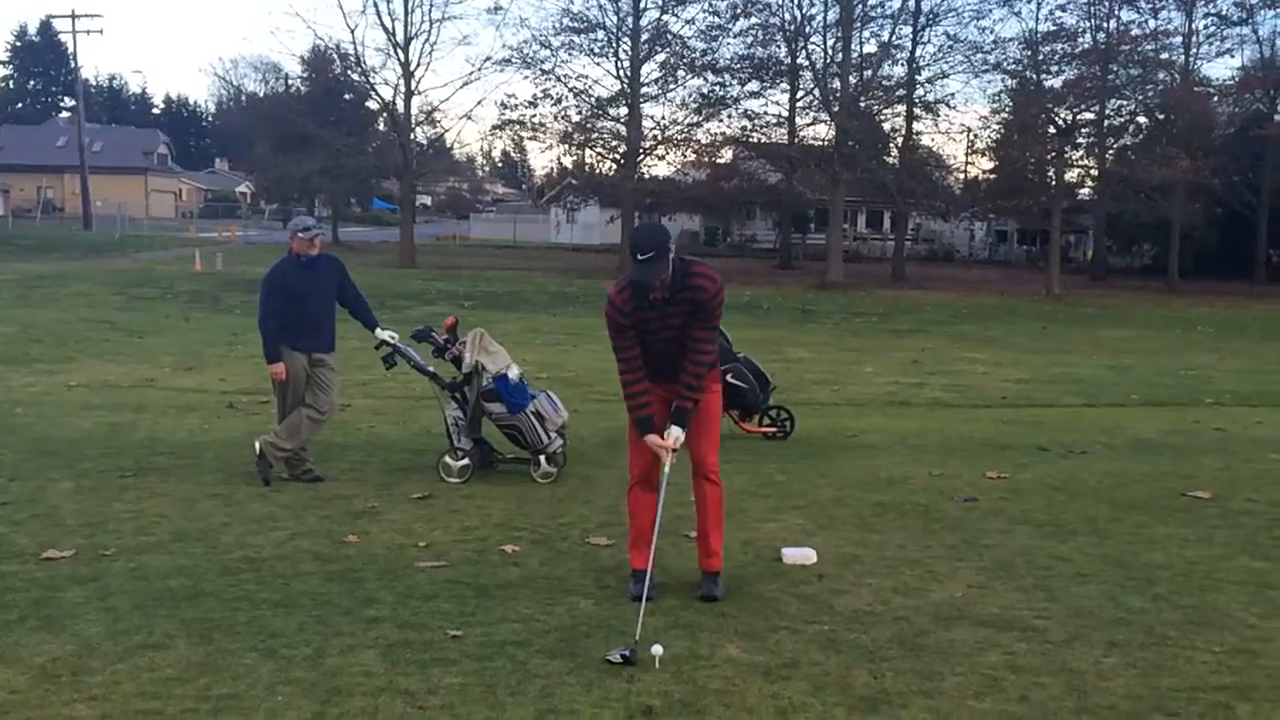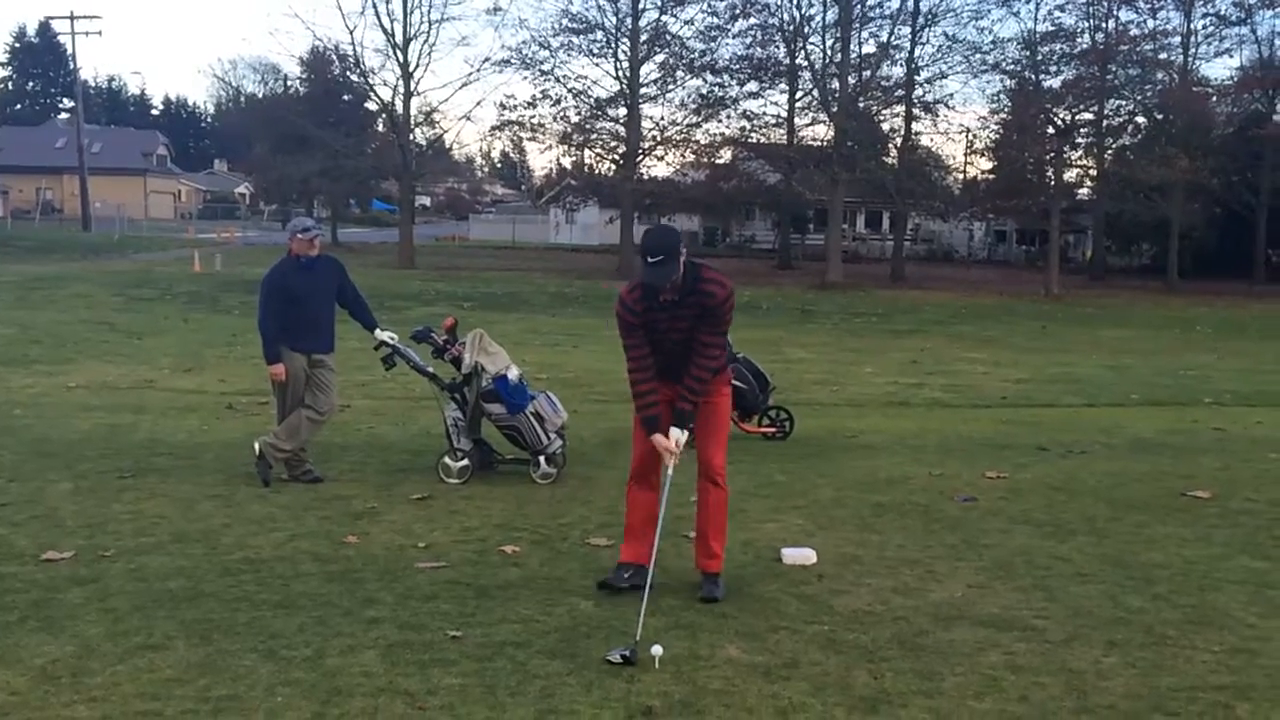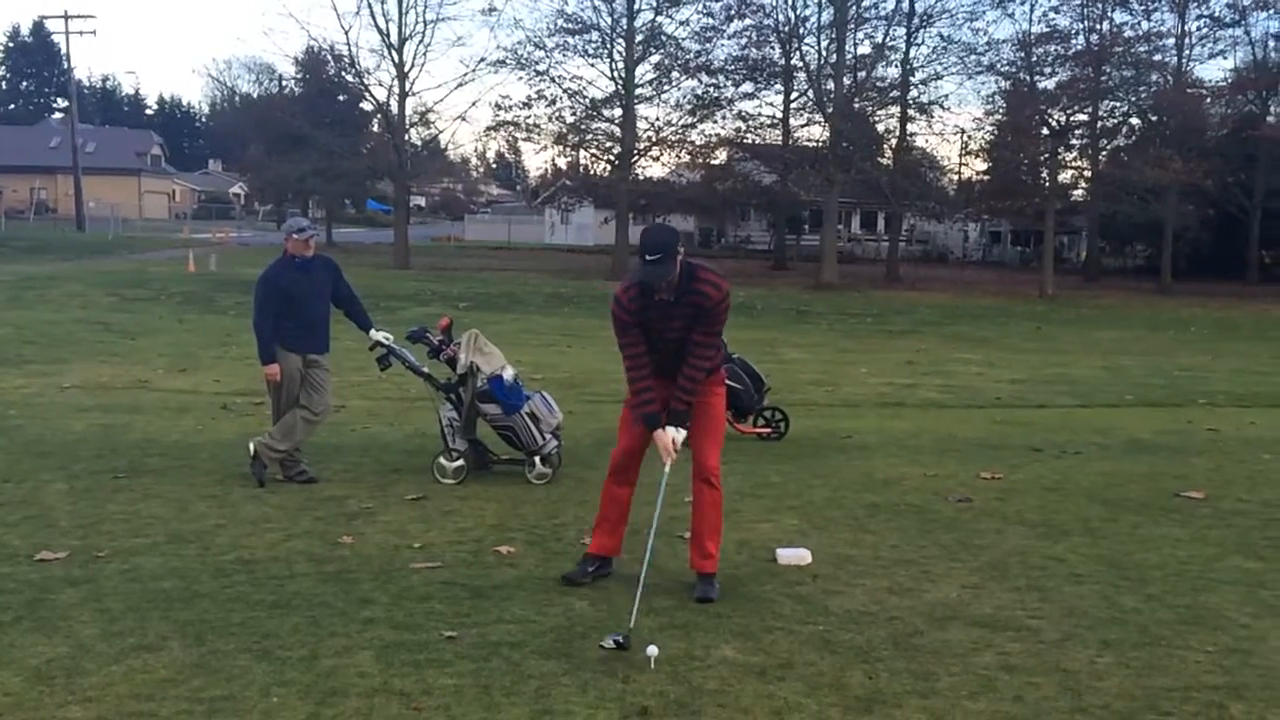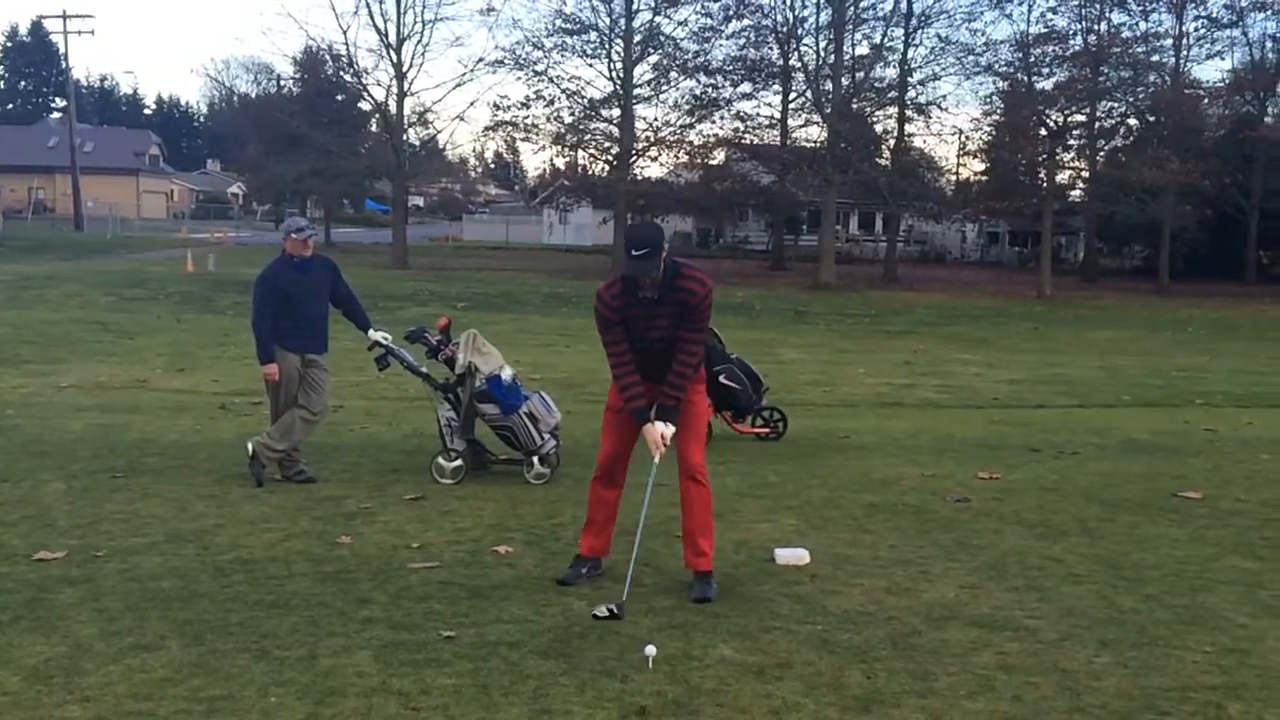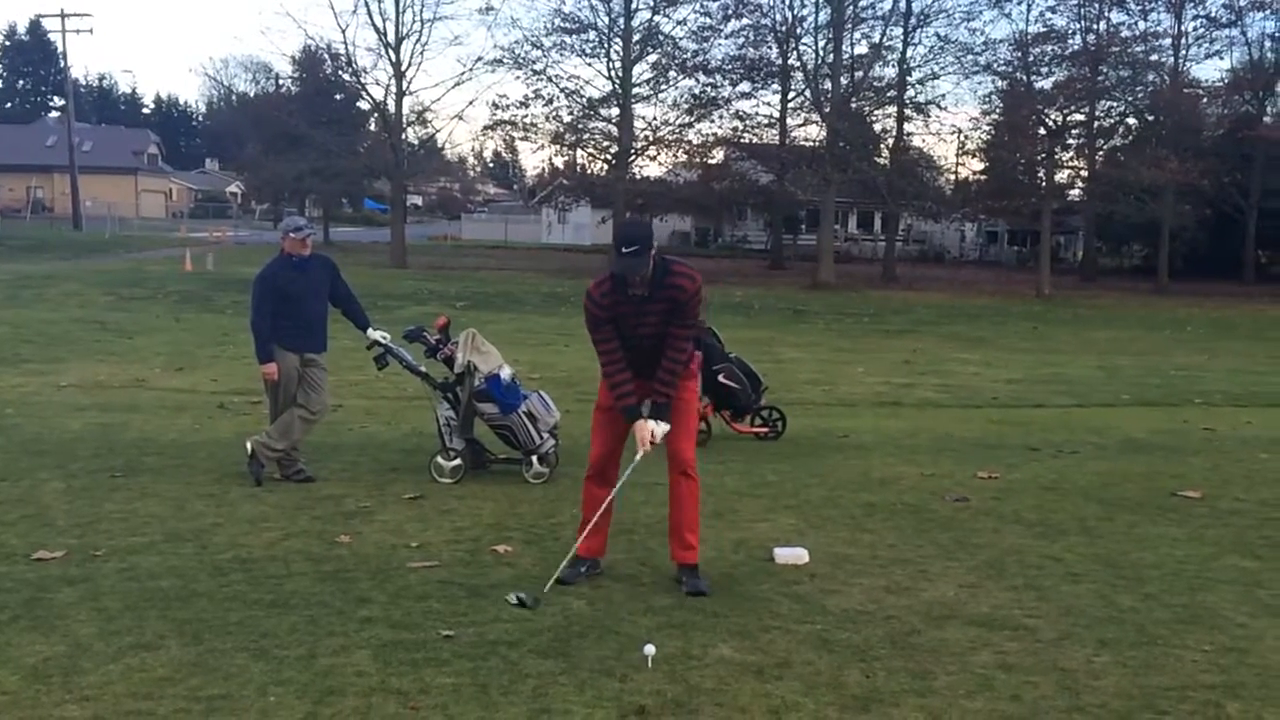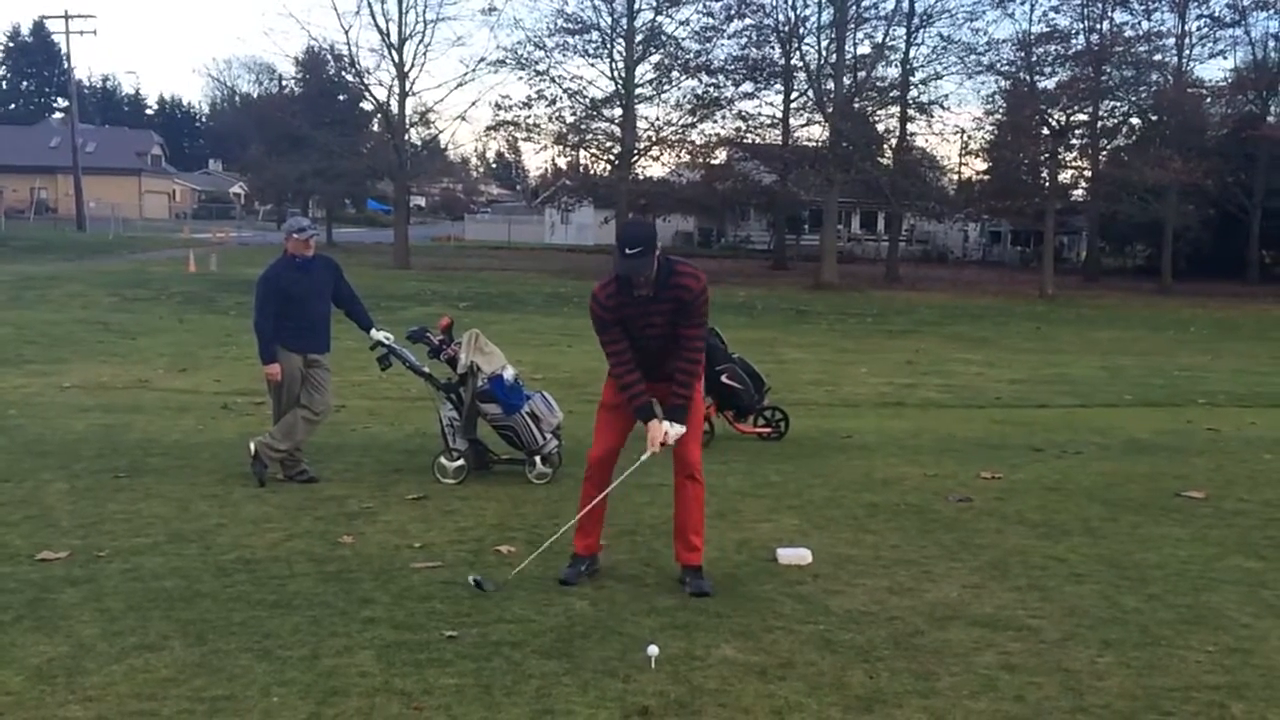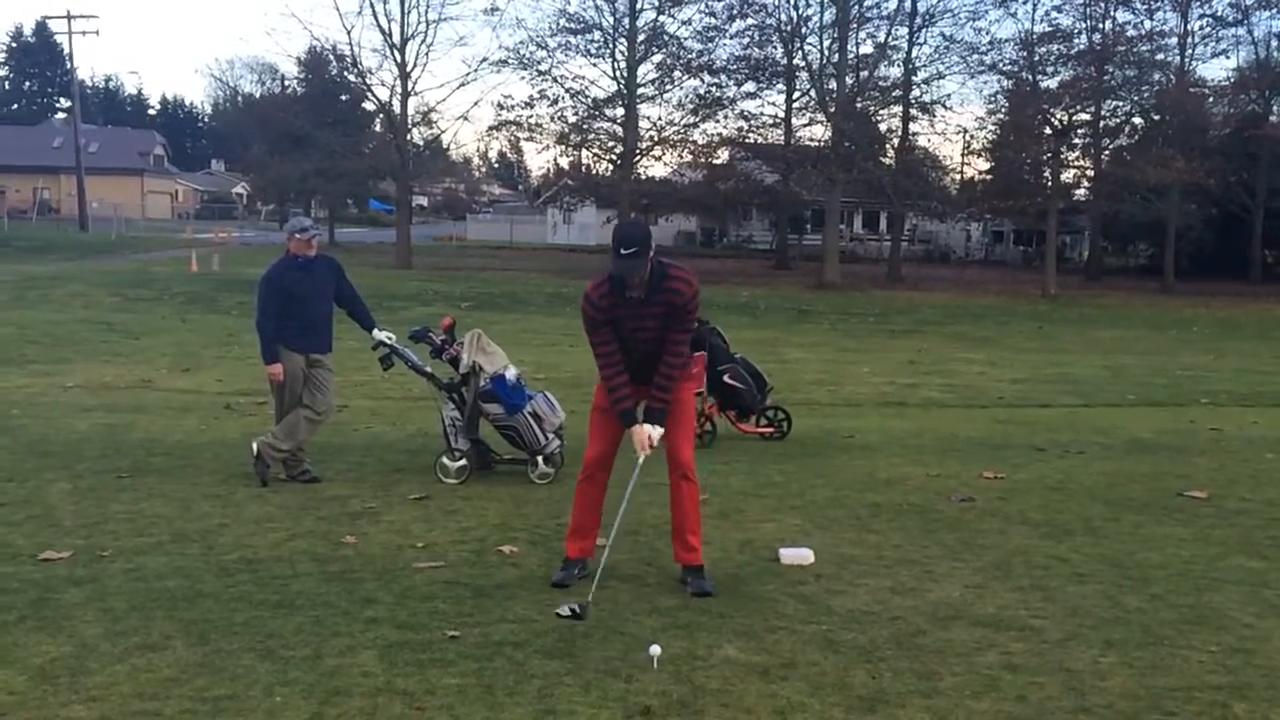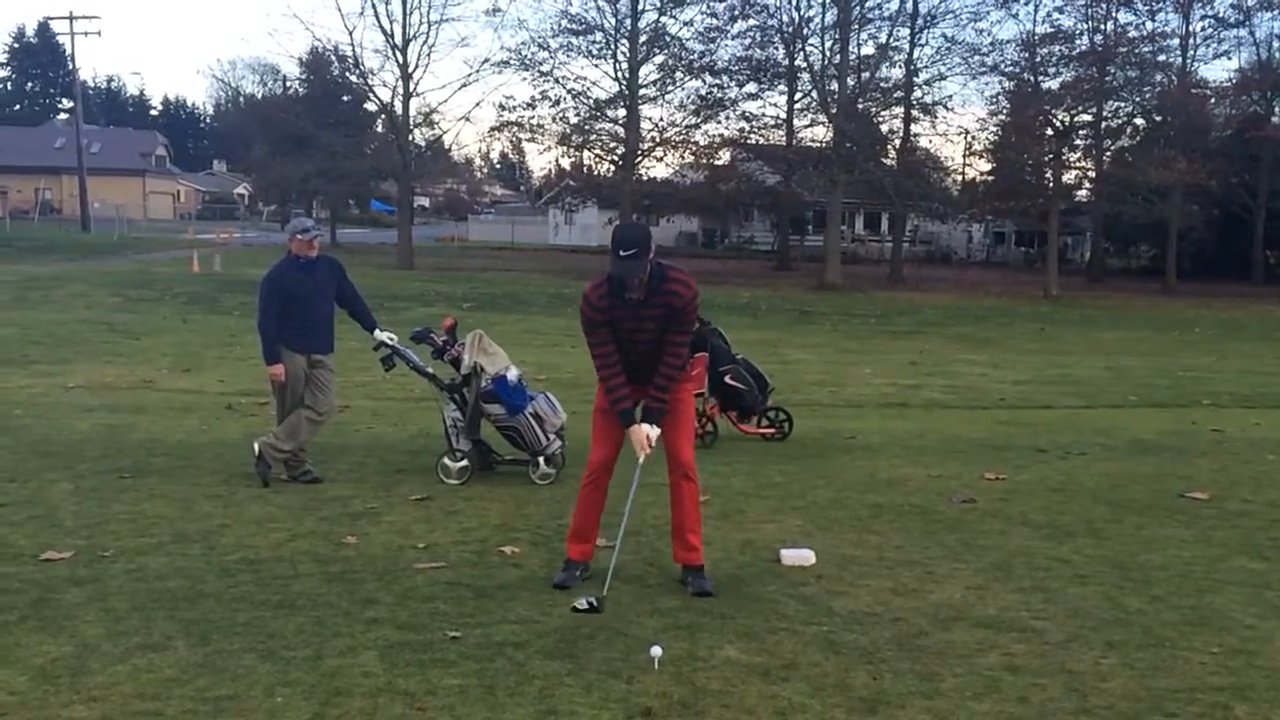
dt=0.2s
person 1, frame 1
left shoulder: (706, 284)
right shoulder: (620, 299)
left elbow: (700, 354)
right elbow: (630, 368)
left wrist: (681, 419)
right wrist: (645, 429)
left hip: (700, 379)
right hip: (649, 380)
left knee: (706, 466)
right knee: (642, 470)
left ankle: (711, 569)
right ankle: (640, 568)
person 1, frame 2
left shoulder: (717, 289)
right shoulder: (631, 299)
left elbow: (706, 358)
right elbow: (639, 367)
left wrist: (682, 422)
right wrist: (652, 429)
left hip: (709, 381)
right hip: (659, 380)
left knee: (712, 468)
right knee: (642, 466)
left ankle: (711, 570)
right ankle: (633, 563)
person 1, frame 3
left shoulder: (713, 290)
right shoulder: (627, 298)
left elbow: (700, 358)
right elbow: (636, 365)
left wrist: (679, 421)
right wrist: (654, 426)
left hip: (703, 381)
right hip: (652, 379)
left knee: (707, 469)
right knee: (622, 461)
left ankle: (706, 571)
right ankle: (600, 555)
person 1, frame 4
left shoulder: (696, 287)
right shoulder: (609, 296)
left elbow: (688, 354)
right elbow: (621, 363)
left wrist: (667, 415)
right wrist: (644, 420)
left hip: (685, 380)
right hip: (633, 380)
left knee: (693, 466)
right knee: (608, 462)
left ankle: (702, 570)
right ankle: (590, 555)
person 1, frame 5
left shoulder: (685, 283)
right shoulder: (598, 294)
left elbow: (678, 350)
right elbow: (611, 360)
left wrist: (659, 413)
right wrist: (634, 417)
left hip: (675, 376)
right hip: (622, 377)
left knee: (682, 461)
right knee: (600, 460)
left ankle: (687, 563)
right ankle: (588, 555)
person 1, frame 6
left shoulder: (691, 283)
right shoulder: (604, 296)
left elbow: (691, 351)
right elbow: (621, 361)
left wrist: (676, 415)
right wrist: (647, 418)
left hip: (680, 377)
right hip: (628, 377)
left knee: (689, 463)
right knee: (600, 458)
left ankle: (691, 565)
right ankle: (585, 553)
person 1, frame 7
left shoulder: (682, 287)
right shoulder: (597, 296)
left elbow: (675, 356)
right elbow: (609, 363)
left wrist: (657, 418)
right wrist: (631, 422)
left hip: (671, 379)
right hip: (618, 380)
left knee: (682, 463)
right knee: (594, 462)
left ankle: (692, 565)
right ankle: (576, 558)
person 1, frame 8
left shoulder: (682, 290)
right shoulder: (595, 298)
left elbow: (673, 357)
right elbow: (607, 364)
left wrist: (652, 418)
right wrist: (629, 422)
left hip: (671, 380)
right hip: (619, 381)
left knee: (682, 464)
right knee: (598, 464)
left ankle: (692, 565)
right ankle: (578, 558)
person 2, frame 1
left shoulder: (332, 266)
right shoulder: (279, 274)
left elbow: (353, 299)
right elbow: (268, 320)
left wrist: (375, 329)
right wrist: (273, 359)
left hip: (322, 352)
right hip: (290, 352)
left knee: (323, 405)
right knee: (292, 411)
left ankle: (270, 448)
right ankle: (297, 465)
person 2, frame 2
left shoulder: (331, 267)
right shoulder: (278, 275)
left elbow: (353, 300)
right elbow: (267, 321)
left wrist: (375, 329)
right wrist: (273, 360)
left hip: (321, 353)
right hip: (290, 353)
left knee: (322, 405)
right knee: (292, 412)
left ankle: (269, 449)
right ankle: (296, 466)
person 2, frame 3
left shoulder: (327, 267)
right shoulder: (273, 275)
left elbow: (348, 300)
right elbow: (262, 321)
left wrist: (370, 330)
right wrist: (268, 360)
left hip: (316, 353)
right hip: (285, 353)
left knee: (317, 406)
right knee: (287, 412)
left ankle: (264, 449)
right ankle: (292, 466)
person 2, frame 4
left shoulder: (325, 267)
right shoulder: (272, 275)
left elbow: (346, 300)
right elbow: (260, 321)
left wrist: (368, 330)
right wrist: (266, 360)
left hip: (314, 353)
right hip: (283, 352)
left knee: (315, 406)
right knee: (285, 412)
left ankle: (262, 450)
right ankle: (290, 466)
person 2, frame 5
left shoulder: (324, 266)
right shoulder: (271, 274)
left elbow: (346, 300)
right elbow: (260, 320)
left wrist: (368, 329)
right wrist: (265, 359)
left hip: (313, 352)
right hip: (282, 352)
left knee: (314, 406)
right knee: (284, 411)
left ankle: (261, 448)
right ankle: (289, 465)
person 2, frame 6
left shoulder: (327, 267)
right shoulder: (274, 275)
left elbow: (349, 300)
right elbow: (263, 321)
left wrist: (371, 329)
right wrist: (268, 360)
left hip: (317, 353)
right hip: (286, 352)
left knee: (318, 406)
right knee: (288, 411)
left ankle: (265, 449)
right ankle: (292, 465)
person 2, frame 7
left shoulder: (329, 267)
right shoulder: (276, 275)
left elbow: (351, 300)
right elbow: (265, 321)
left wrist: (373, 329)
right wrist: (271, 360)
left hip: (318, 353)
right hip: (288, 353)
left knee: (320, 406)
right knee: (290, 411)
left ankle: (267, 449)
right ankle: (294, 466)
person 2, frame 8
left shoulder: (331, 267)
right shoulder: (278, 276)
left elbow: (352, 301)
right elbow: (266, 321)
left wrist: (374, 330)
right wrist: (272, 361)
left hip: (320, 354)
right hip: (289, 353)
left knee: (321, 407)
right knee: (291, 412)
left ankle: (269, 449)
right ankle: (296, 466)
